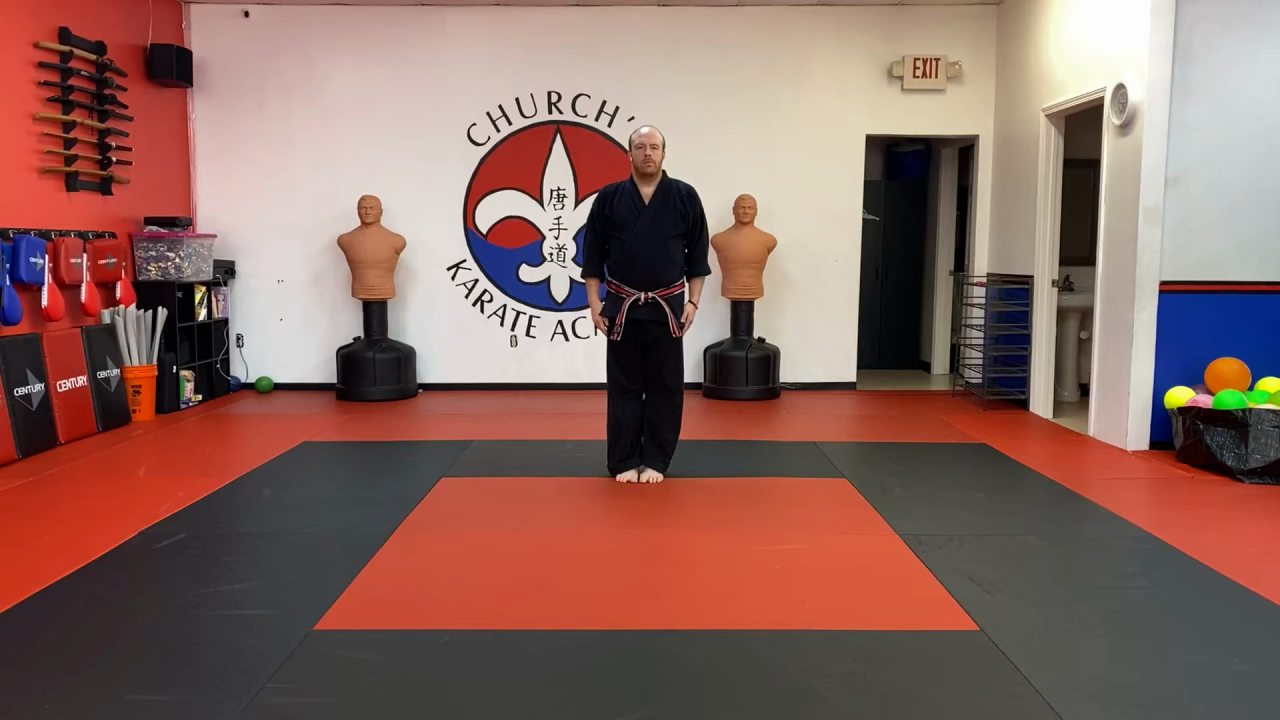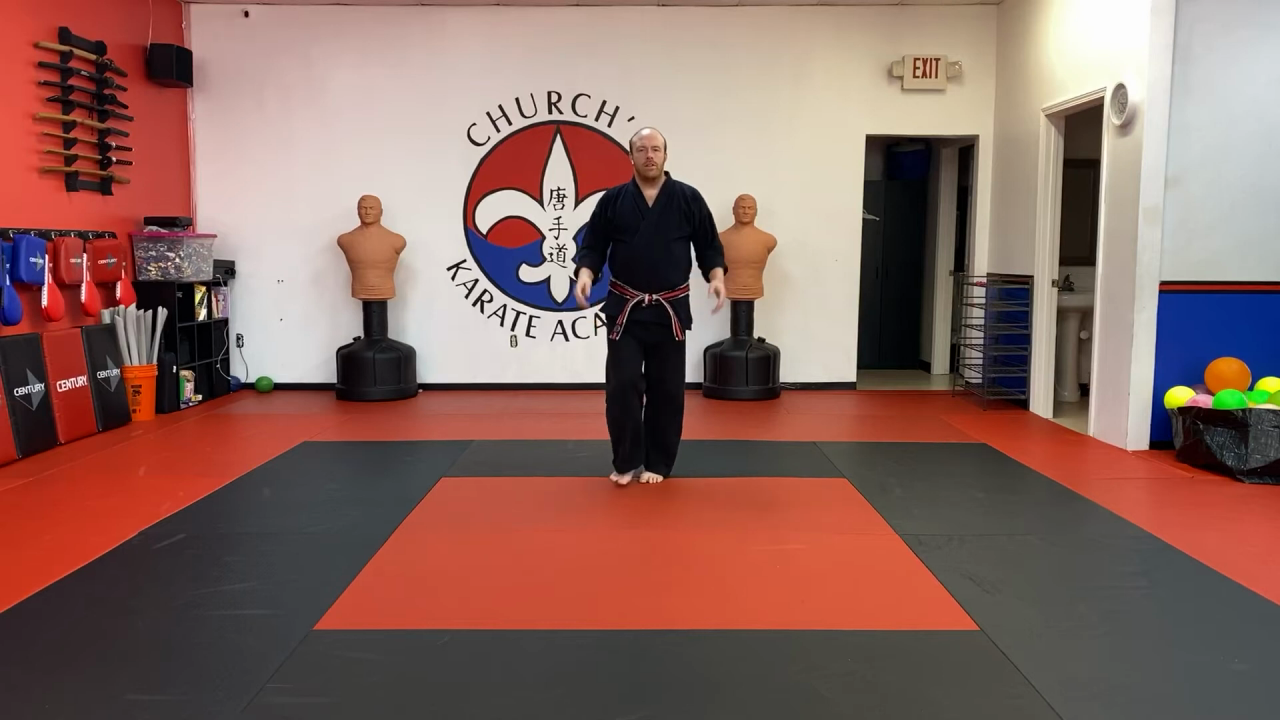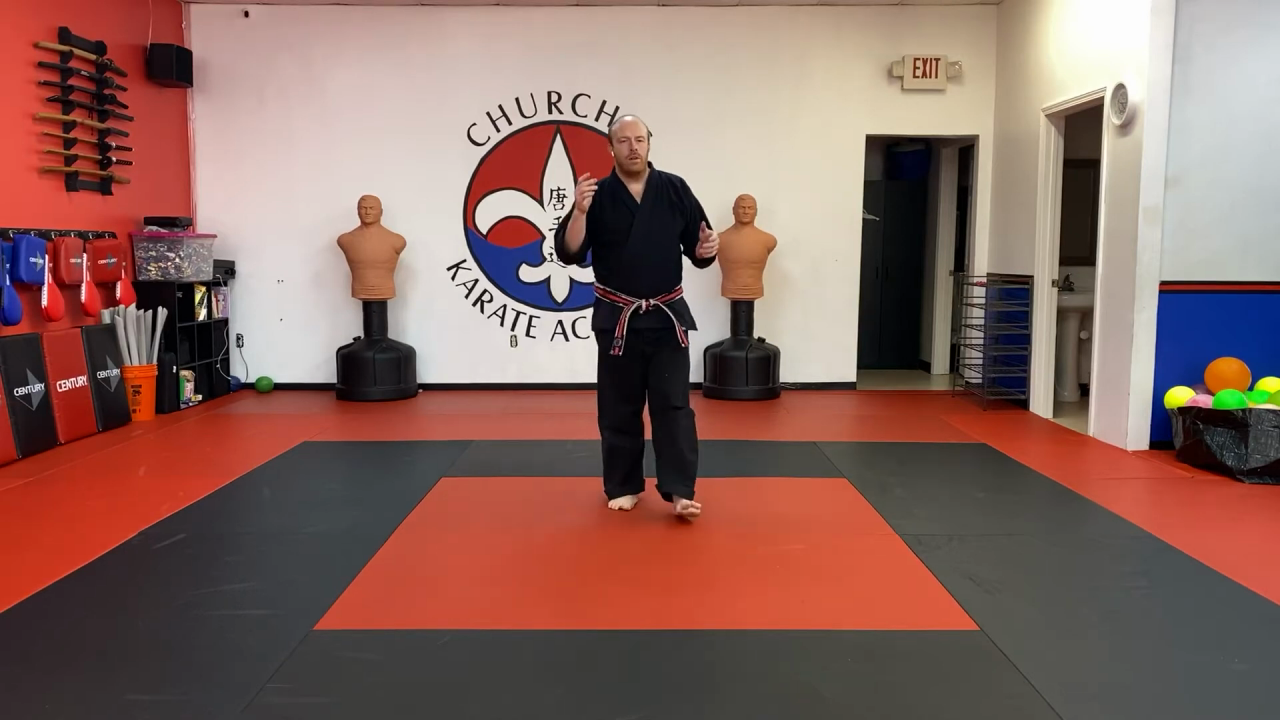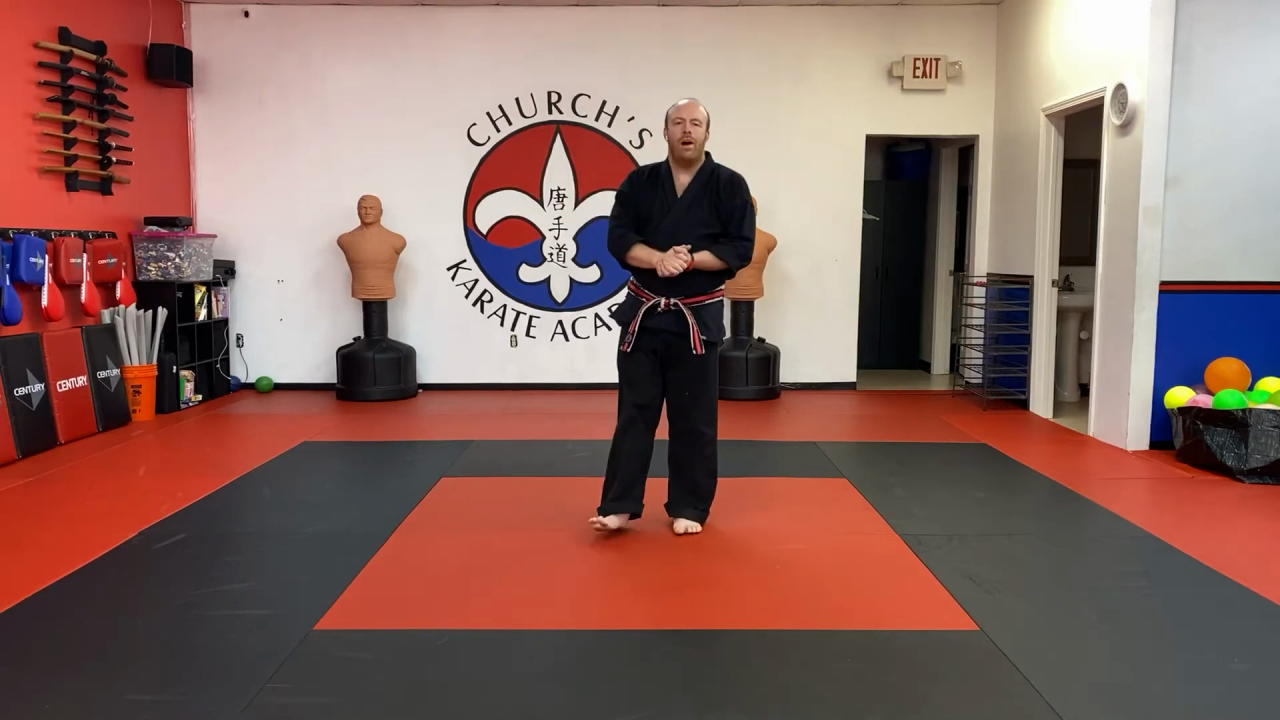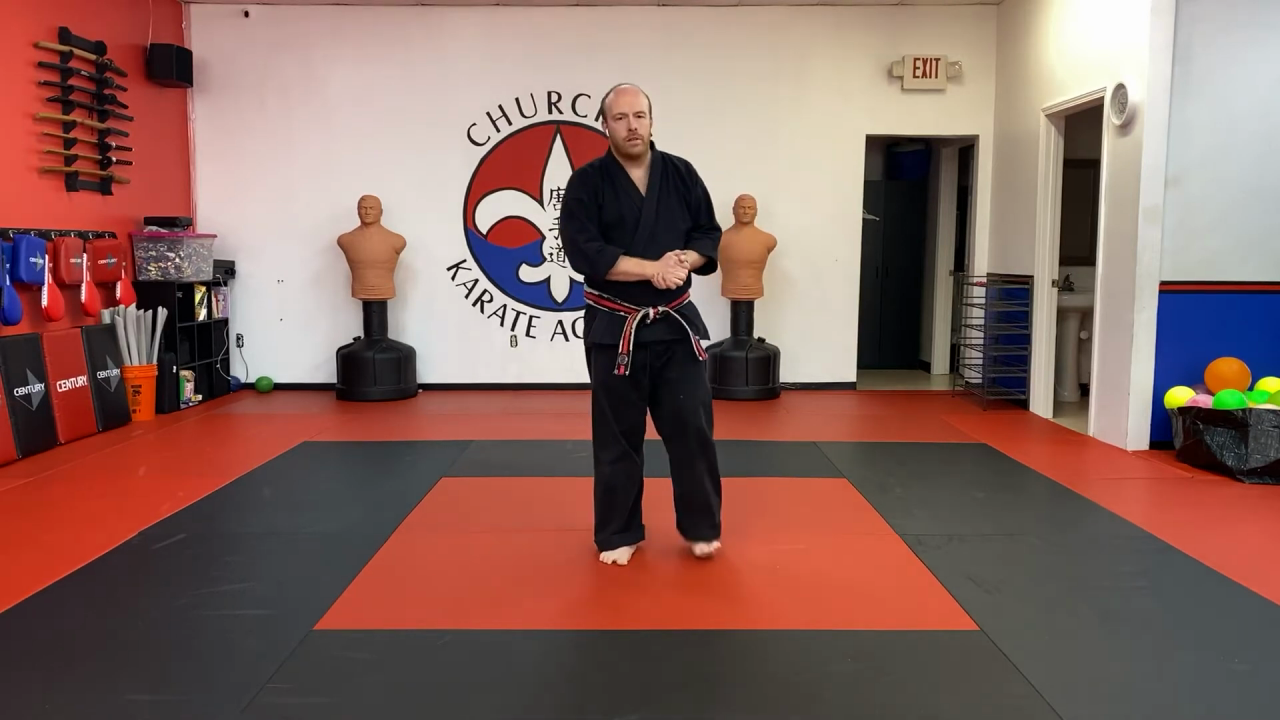
dt=1s
person 1, frame 1
left shoulder: (684, 196)
right shoulder: (609, 198)
left elbow: (697, 254)
right elbow: (593, 254)
left wrist: (692, 301)
right wrist: (595, 301)
left hip: (667, 307)
right hip: (622, 307)
left knee: (665, 387)
right knee: (624, 387)
left ankle: (655, 461)
right ankle: (624, 462)
person 1, frame 2
left shoulder: (689, 199)
right shoulder: (613, 200)
left elbow: (709, 247)
right elbow: (593, 247)
left wrist: (716, 278)
right wrist: (585, 275)
left hip: (670, 310)
right hip: (625, 309)
left knee: (667, 391)
right knee: (622, 386)
left ankle: (656, 463)
right ankle: (627, 461)
person 1, frame 3
left shoulder: (675, 189)
right shoulder: (597, 195)
left elbow: (695, 248)
right elbow: (570, 254)
left wrist: (707, 248)
right wrist: (580, 212)
left hip: (667, 315)
right hip: (617, 316)
left knee: (672, 404)
right knee: (619, 407)
left ankle: (679, 490)
right ankle: (623, 486)
person 1, frame 4
left shoulder: (729, 185)
right shoulder: (640, 181)
left elbow: (739, 249)
right elbow: (618, 239)
left wrist: (689, 260)
right wrist: (658, 259)
left hip: (697, 316)
right hip: (643, 313)
left knee: (694, 418)
right knee: (635, 411)
left ankle: (689, 507)
right ankle: (619, 505)
person 1, frame 5
left shoulder: (681, 173)
right shoulder: (587, 183)
left elbow: (709, 236)
right elbow: (584, 253)
left wrist: (684, 262)
right wrist: (652, 268)
left hip: (676, 323)
right hip: (615, 327)
left knee: (692, 425)
right knee: (618, 436)
left ankle: (701, 526)
right ankle: (619, 533)
